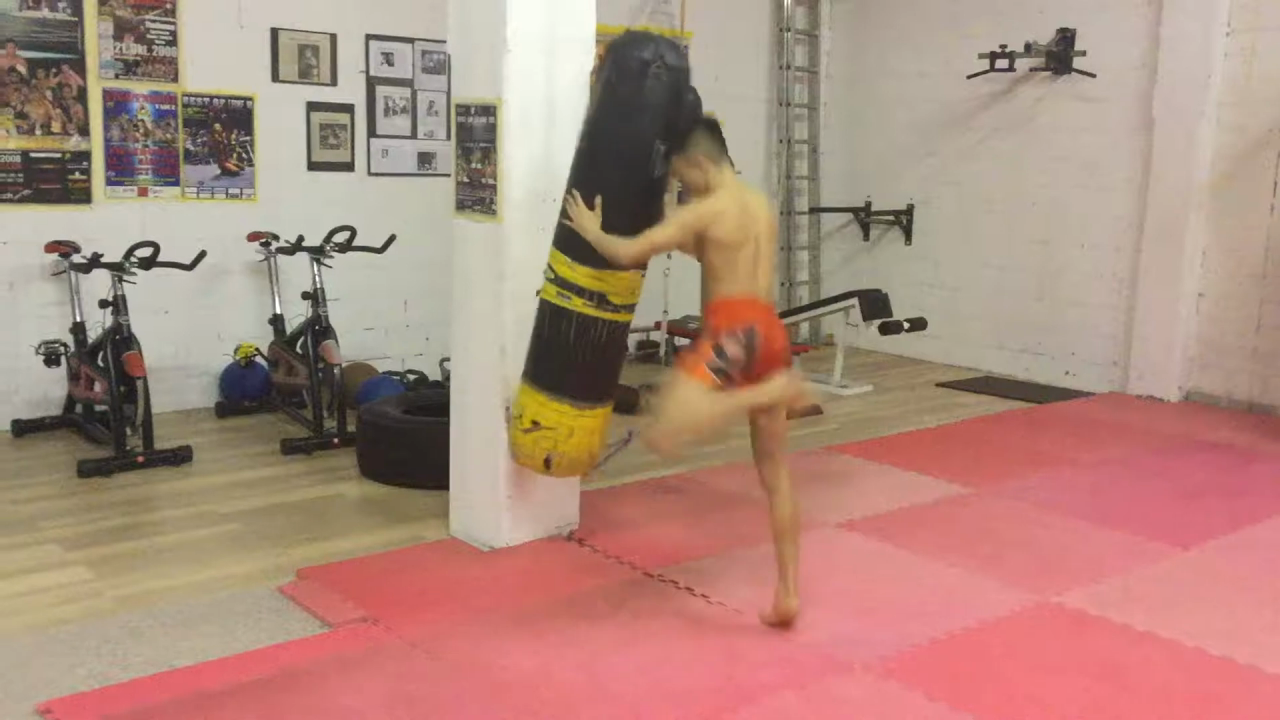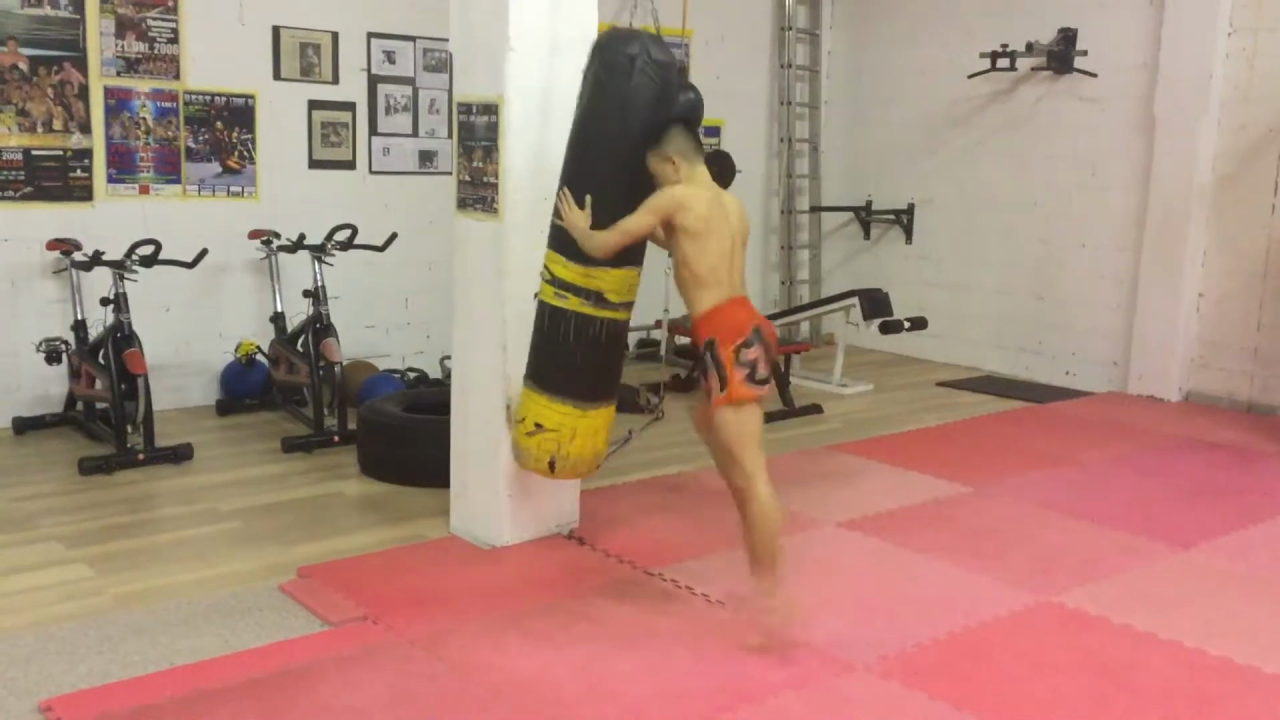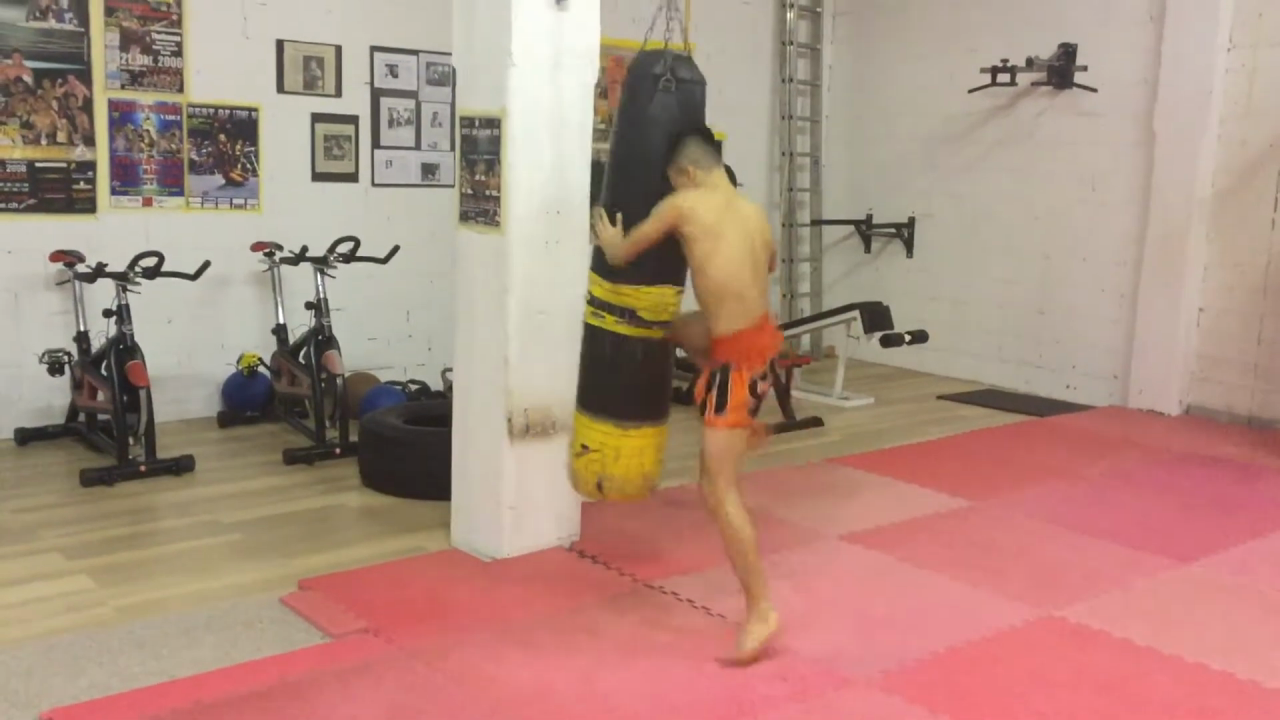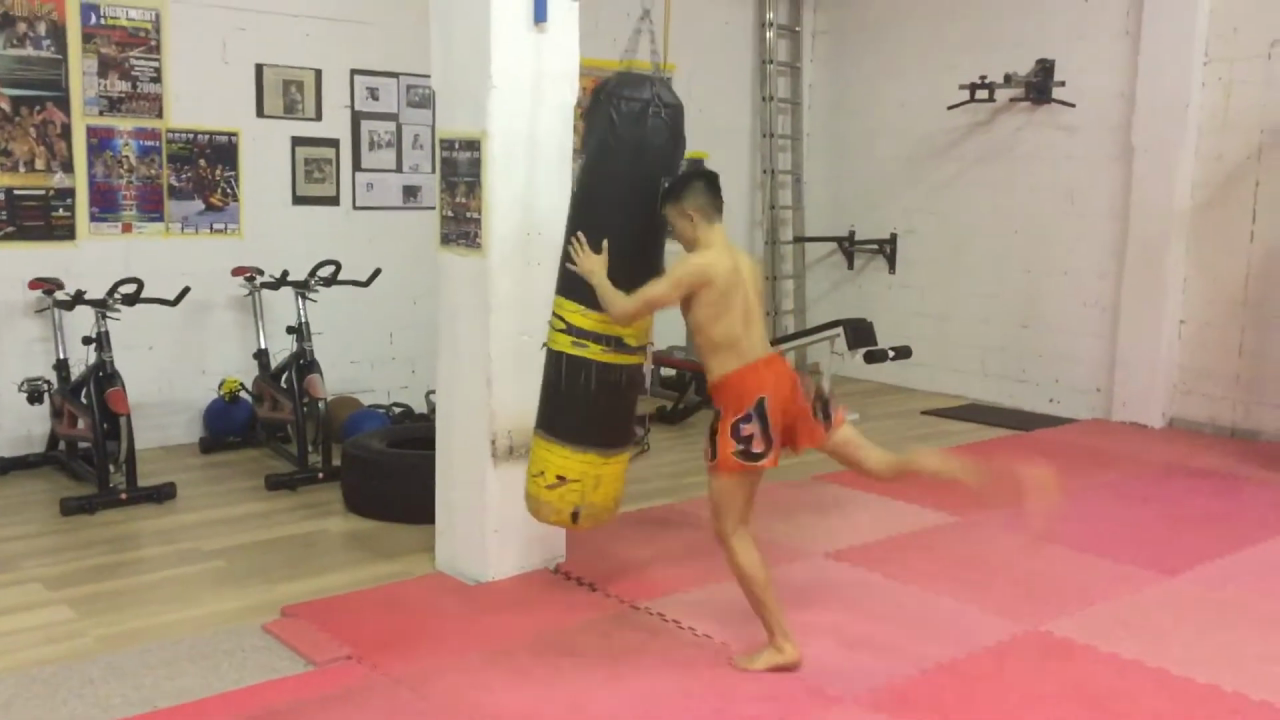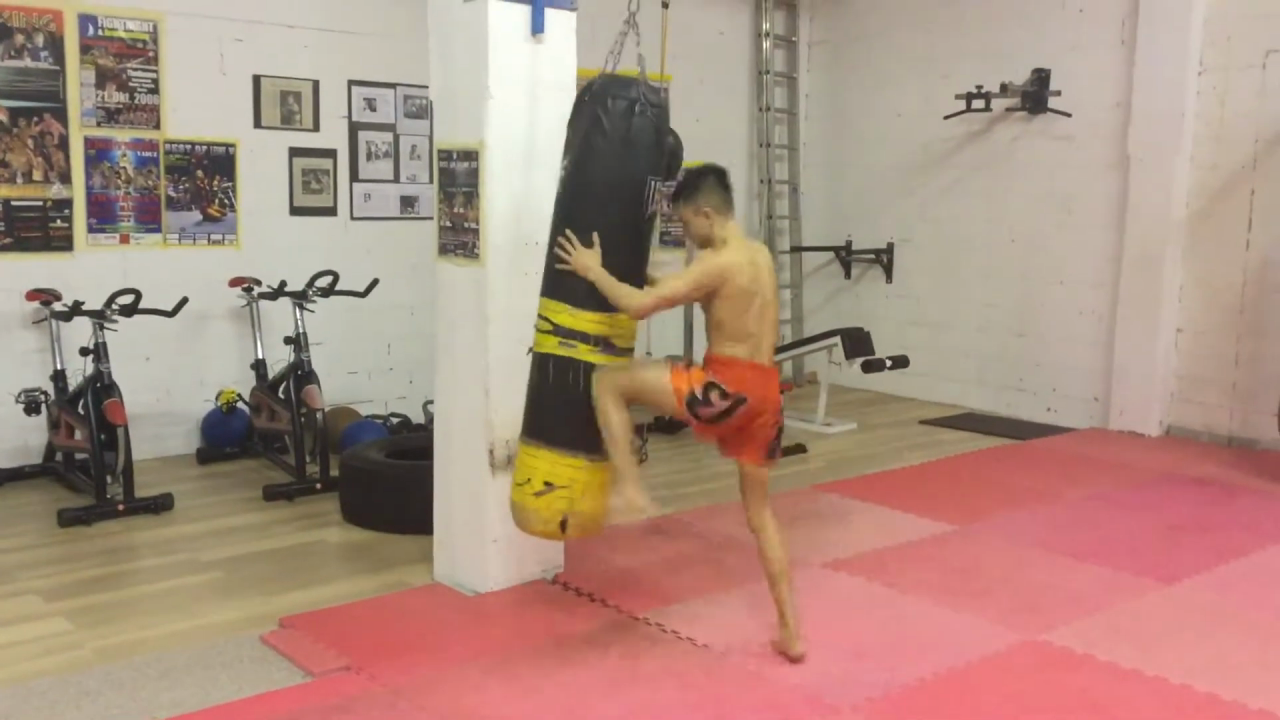
dt=1s
person 1, frame 1
left shoulder: (707, 209)
right shoulder: (761, 205)
left elbow: (629, 255)
left wrist: (591, 230)
right wrist: (677, 237)
left hip: (733, 332)
right hip: (772, 334)
left knee: (664, 433)
right knee: (774, 474)
left ankle: (776, 391)
right ankle: (787, 593)
person 1, frame 2
left shoulder: (674, 198)
right shoulder: (733, 206)
left elbow: (601, 248)
left wrist: (578, 227)
right wrist: (659, 232)
left hip: (727, 338)
right hip: (746, 326)
left knee: (750, 474)
right knee: (709, 425)
left ankle: (772, 591)
right ankle: (762, 569)
person 1, frame 3
left shoulder: (683, 204)
right shoulder: (756, 214)
left elbow: (623, 254)
left wrist: (607, 238)
left hip: (739, 355)
right hip: (763, 335)
left knee: (719, 491)
right knee: (682, 328)
left ankle: (760, 613)
right ankle: (749, 422)
person 1, frame 4
left shoulder: (695, 267)
right shoulder: (741, 261)
left elbow: (623, 312)
left wrist: (596, 275)
left hip: (744, 399)
right hip: (781, 384)
left knee: (730, 531)
right knee: (879, 466)
left ankle: (781, 644)
right ankle: (982, 473)
person 1, frame 5
left shoulder: (717, 262)
right shoulder: (759, 255)
left elbow: (640, 305)
left wrist: (595, 271)
right wrist: (661, 285)
left hip: (725, 386)
right hip: (764, 394)
left knee: (605, 381)
right knee: (759, 514)
left ankle: (631, 490)
right ankle: (790, 632)
